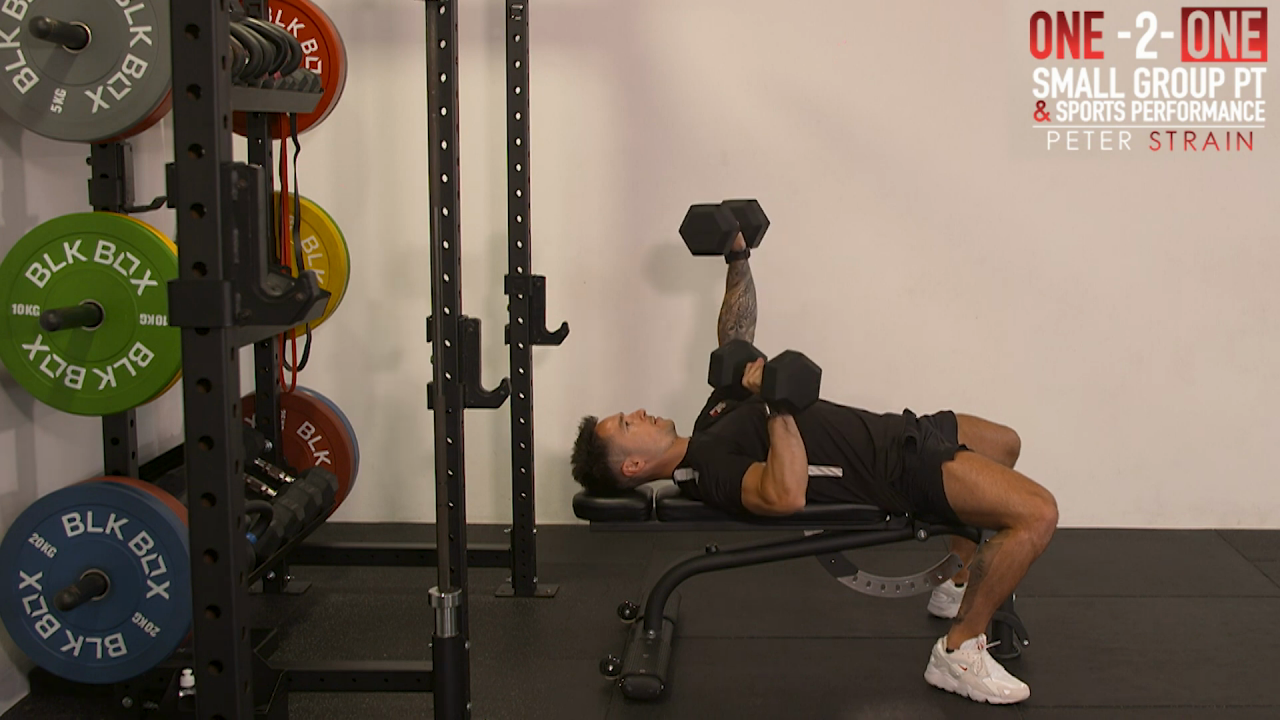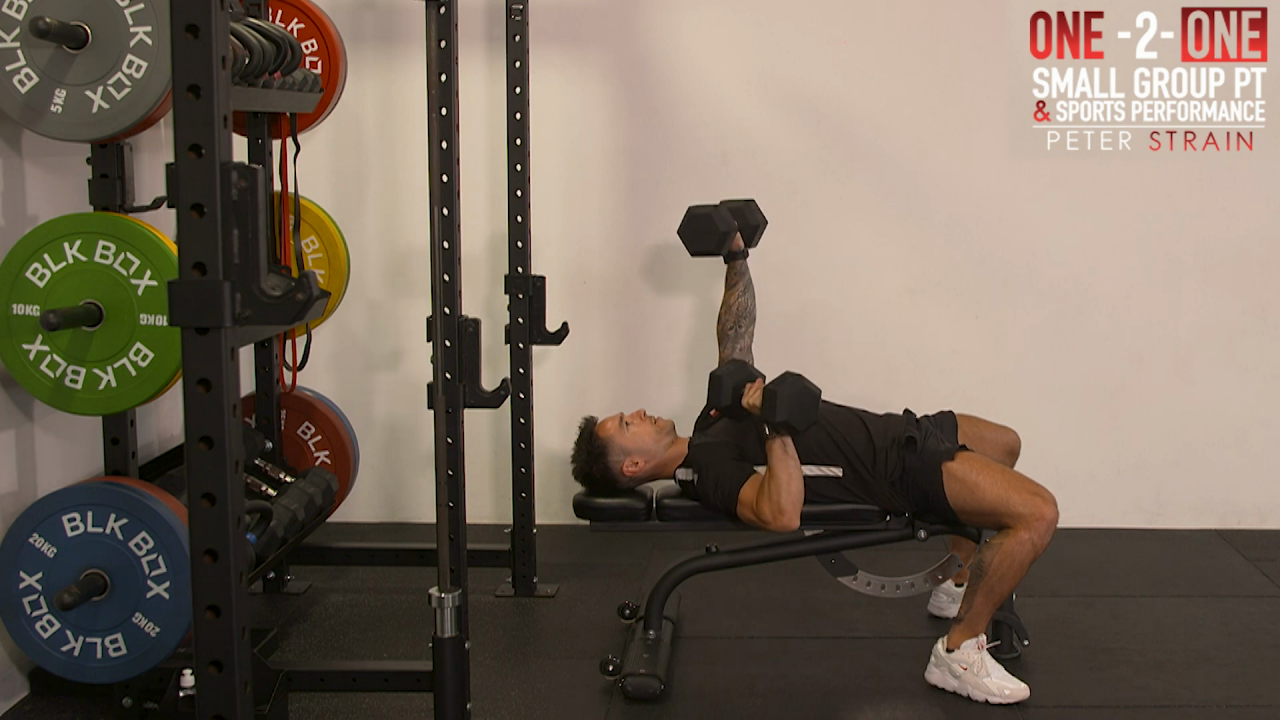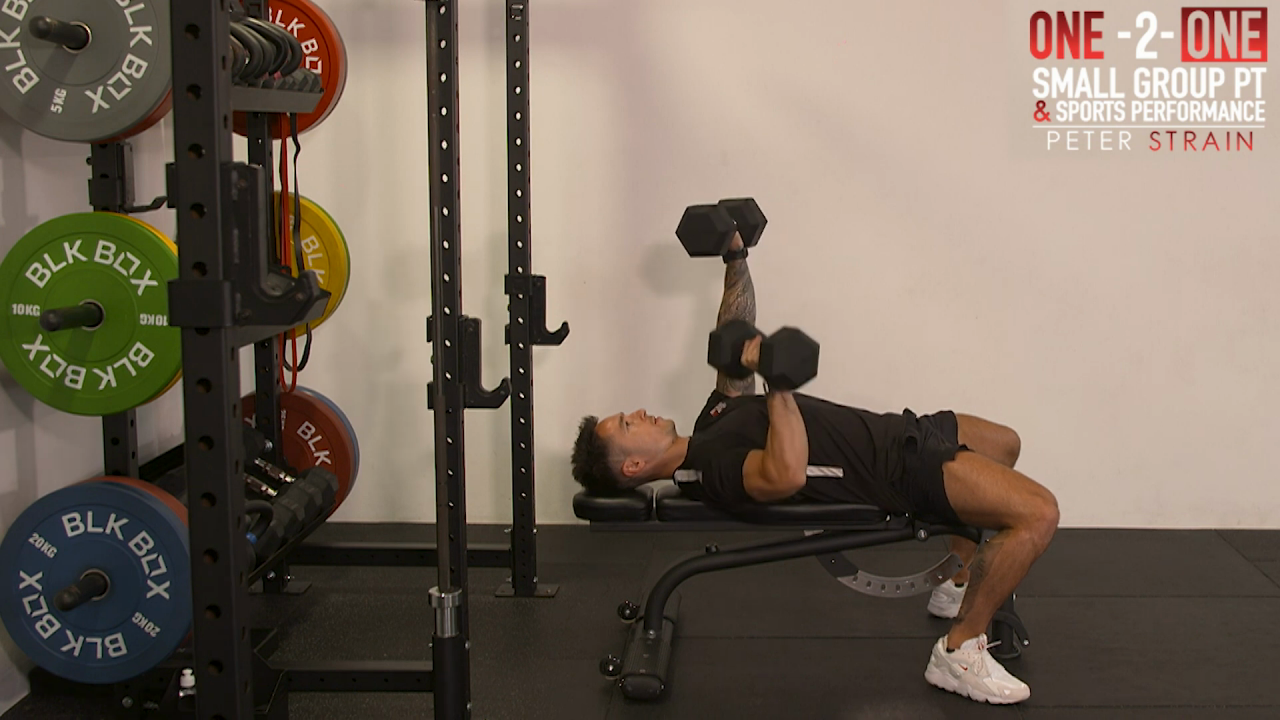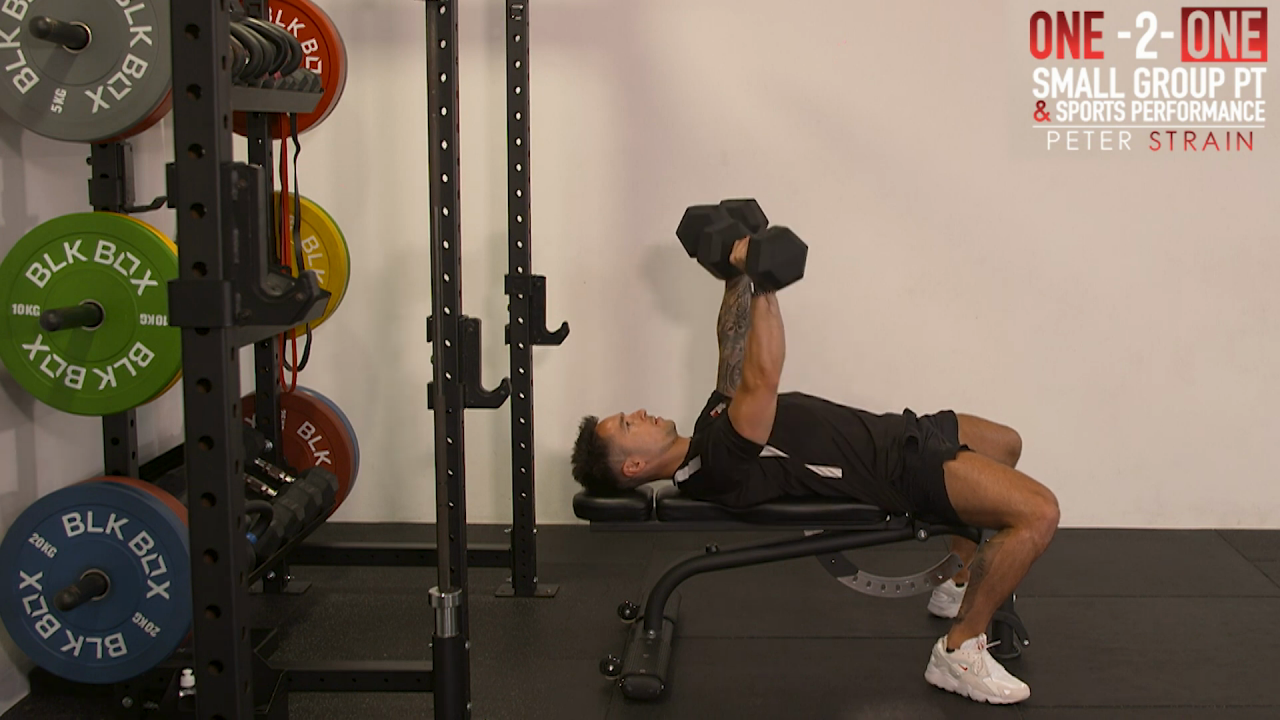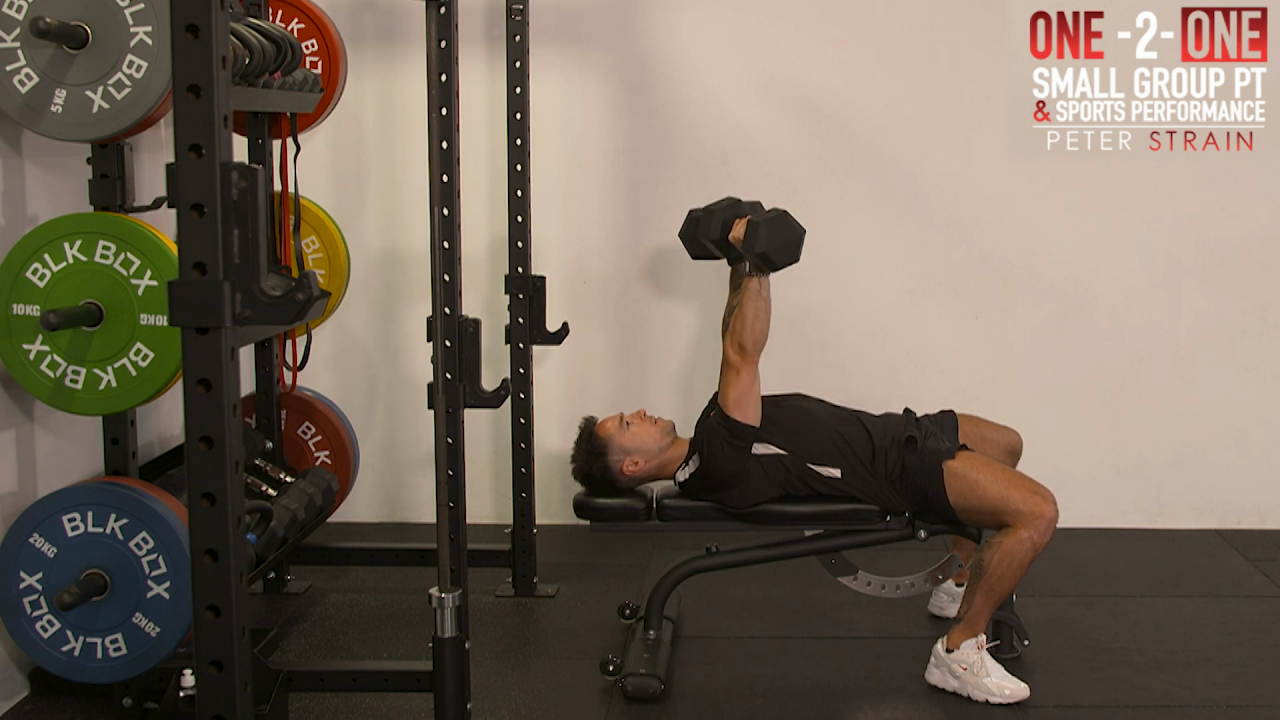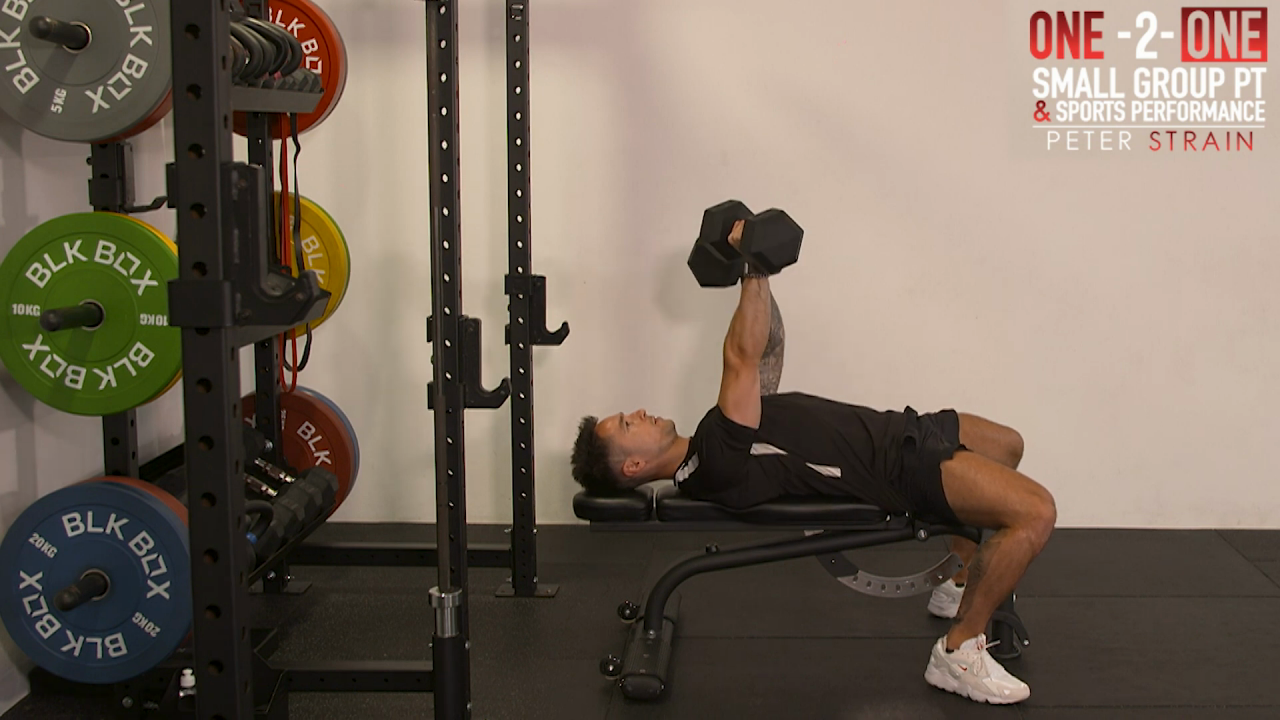
dt=0.5s
person 1, frame 1
left shoulder: (715, 419)
right shoulder: (709, 468)
left elbow: (736, 340)
right elbow: (788, 494)
left wrist: (737, 257)
right wrist: (776, 402)
right hip: (902, 471)
left knee: (1004, 443)
right knee: (1037, 512)
left ankle: (961, 587)
right ankle: (959, 653)
person 1, frame 2
left shoulder: (714, 423)
right shoulder: (709, 469)
left elbow: (735, 339)
right elbow: (783, 515)
left wrist: (736, 258)
right wrist: (774, 421)
right hip: (903, 470)
left knee: (1004, 443)
right knee: (1037, 513)
left ankle: (962, 586)
right ankle: (959, 653)
person 1, frame 3
left shoulder: (713, 422)
right shoulder: (711, 468)
right elbow: (789, 472)
left wrist: (735, 257)
right hip: (900, 471)
left knee: (1004, 443)
right knee: (1037, 512)
left ankle: (962, 587)
right ankle: (960, 653)
person 1, frame 4
left shoulder: (714, 422)
right shoulder: (713, 465)
left elbow: (734, 347)
right elbow: (764, 377)
left wrist: (739, 269)
right wrist: (763, 282)
right hip: (901, 469)
left knee: (1006, 444)
right knee: (1038, 512)
left ankle: (964, 587)
right ankle: (959, 653)
person 1, frame 5
left shoulder: (713, 427)
right shoulder: (715, 465)
left elbow: (737, 351)
right elbow: (742, 355)
left wrist: (741, 265)
right wrist: (756, 264)
right hip: (899, 469)
left knee: (1006, 445)
right knee: (1036, 511)
left ankle: (964, 587)
right ankle: (959, 654)
person 1, frame 6
left shoulder: (717, 432)
right shoulder: (714, 466)
left elbow: (768, 354)
right elbow: (743, 359)
left wrist: (756, 277)
right wrist: (755, 269)
right hip: (899, 468)
left knee: (1007, 445)
right knee: (1034, 511)
left ankle: (964, 586)
right ankle: (959, 653)
